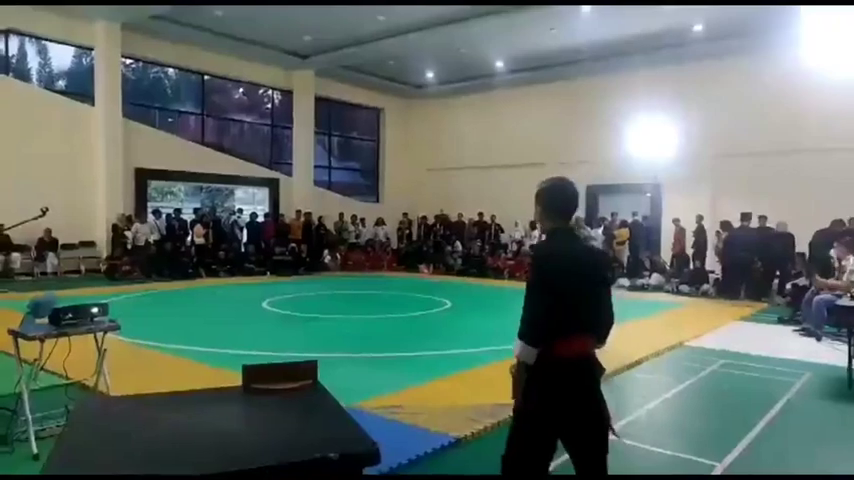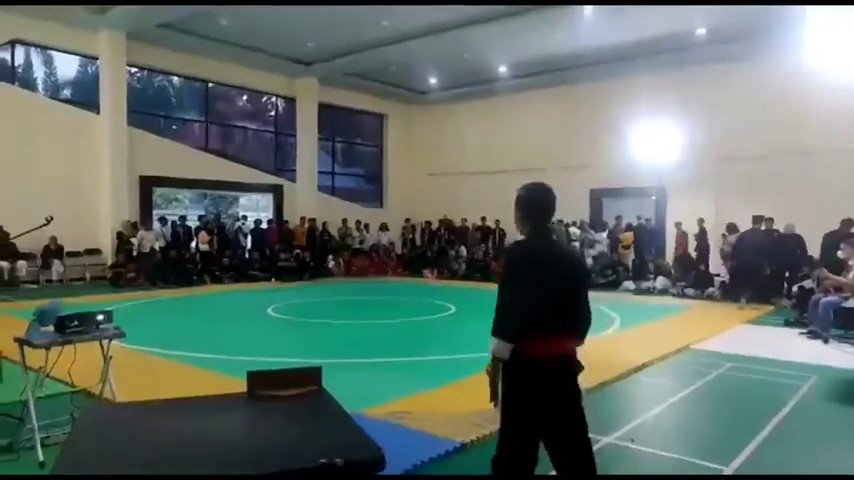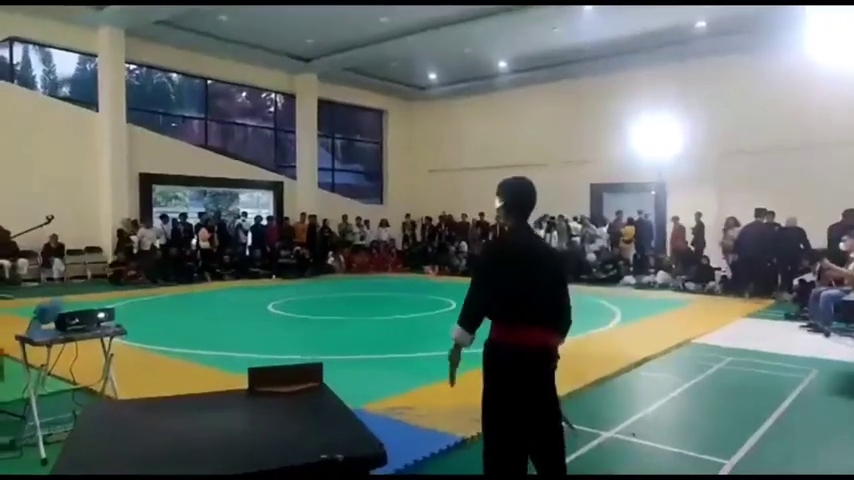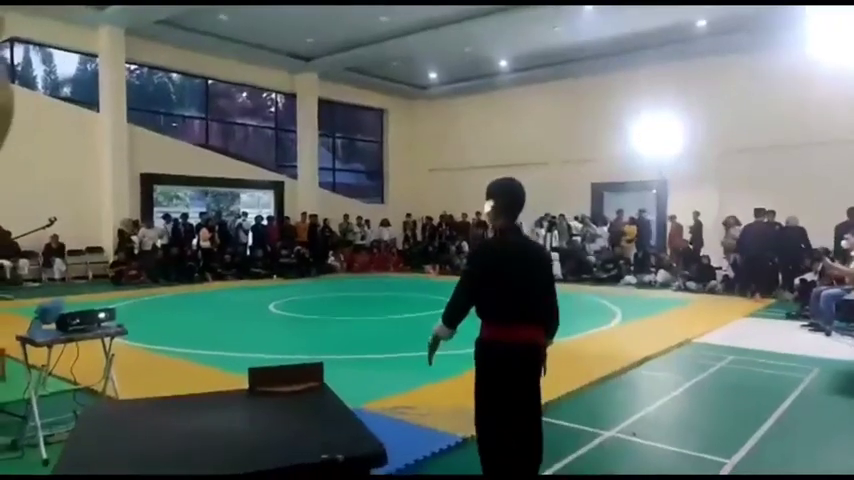
dt=0.2s
person 1, frame 1
left shoulder: (545, 254)
right shoulder: (595, 257)
left elbow: (537, 315)
right elbow: (603, 316)
left wrist: (522, 364)
left hip: (549, 366)
right hip: (583, 364)
left knee: (524, 454)
right knee: (591, 455)
person 1, frame 2
left shoulder: (518, 254)
right shoulder: (572, 259)
left elbow: (509, 313)
right elbow: (582, 316)
left wrist: (498, 359)
left hip: (526, 364)
right hip: (562, 362)
left knee: (515, 450)
right knee: (574, 450)
person 1, frame 3
left shoulder: (496, 250)
right shoulder: (550, 253)
left elbow: (477, 302)
right elbow: (562, 309)
left wrist: (458, 346)
right wrist: (552, 342)
left hip: (505, 352)
right hip: (540, 352)
left knee: (502, 436)
right knee: (545, 430)
person 1, frame 4
left shoulder: (485, 252)
right shoulder: (538, 253)
left elbow: (463, 297)
right elbow: (549, 307)
left wrist: (438, 335)
right wrist: (542, 344)
left hip: (495, 349)
right hip: (529, 348)
left knee: (495, 428)
right knee: (527, 423)
right ankle: (526, 469)
